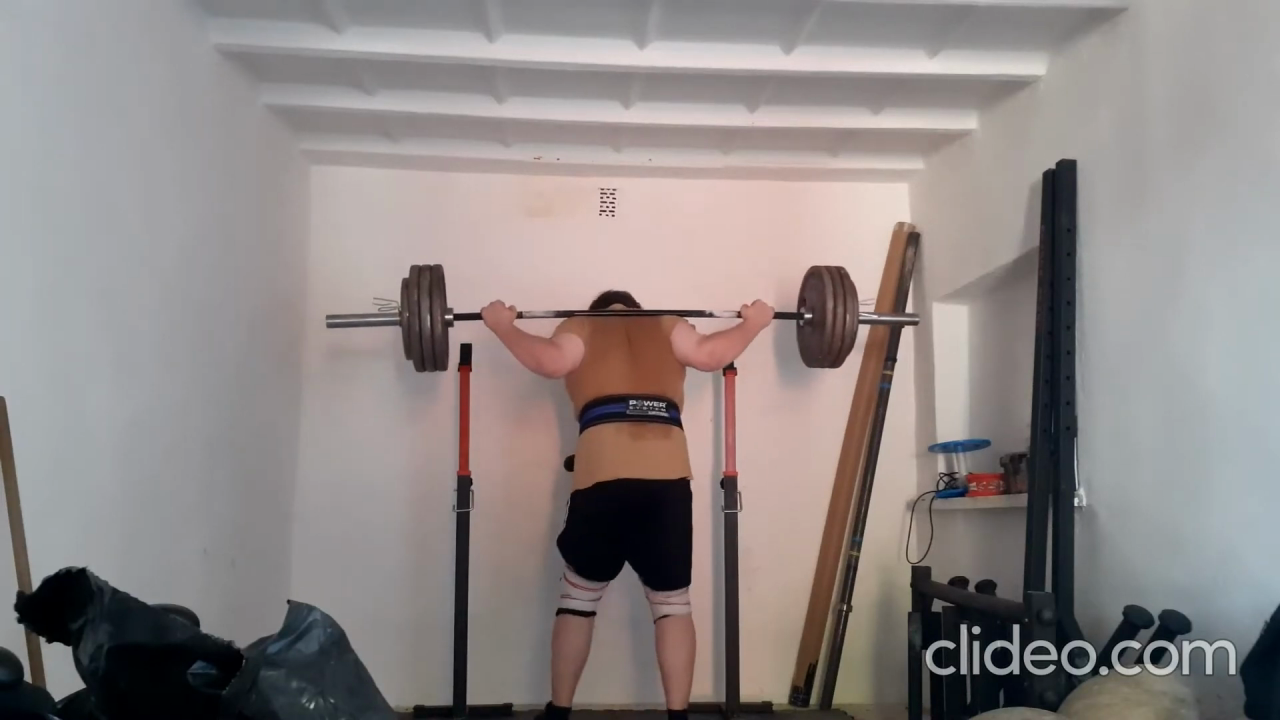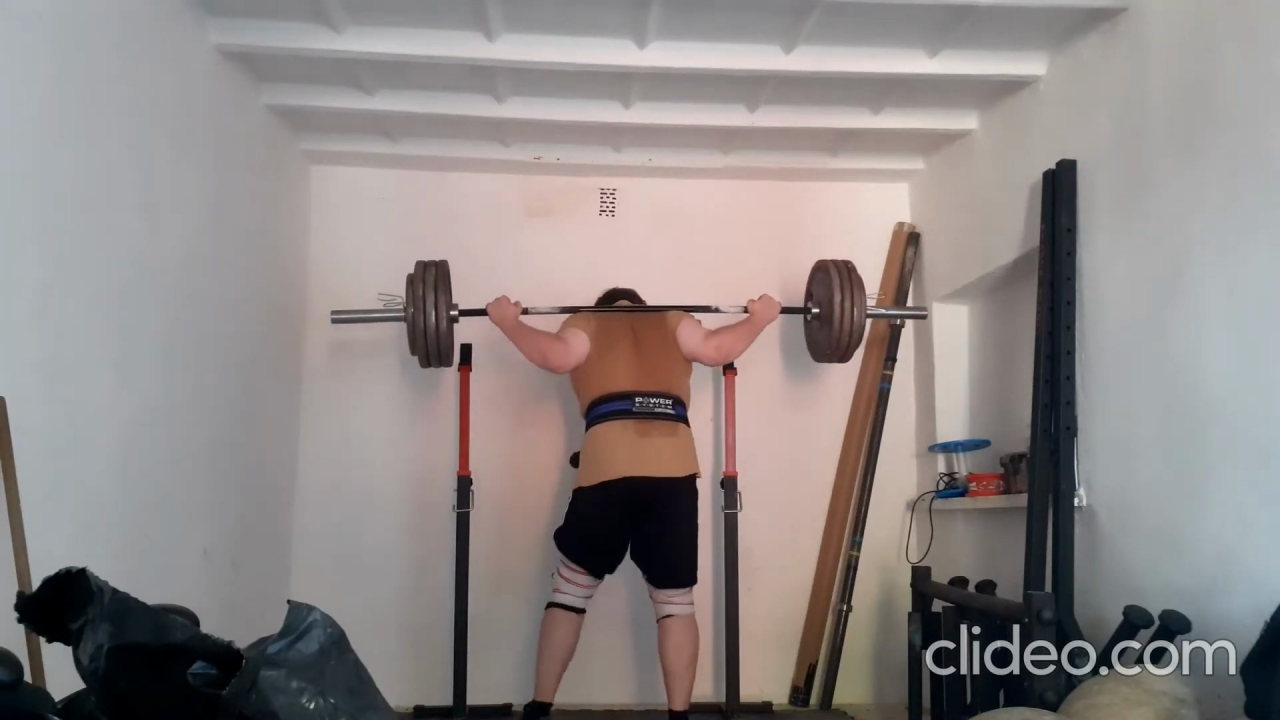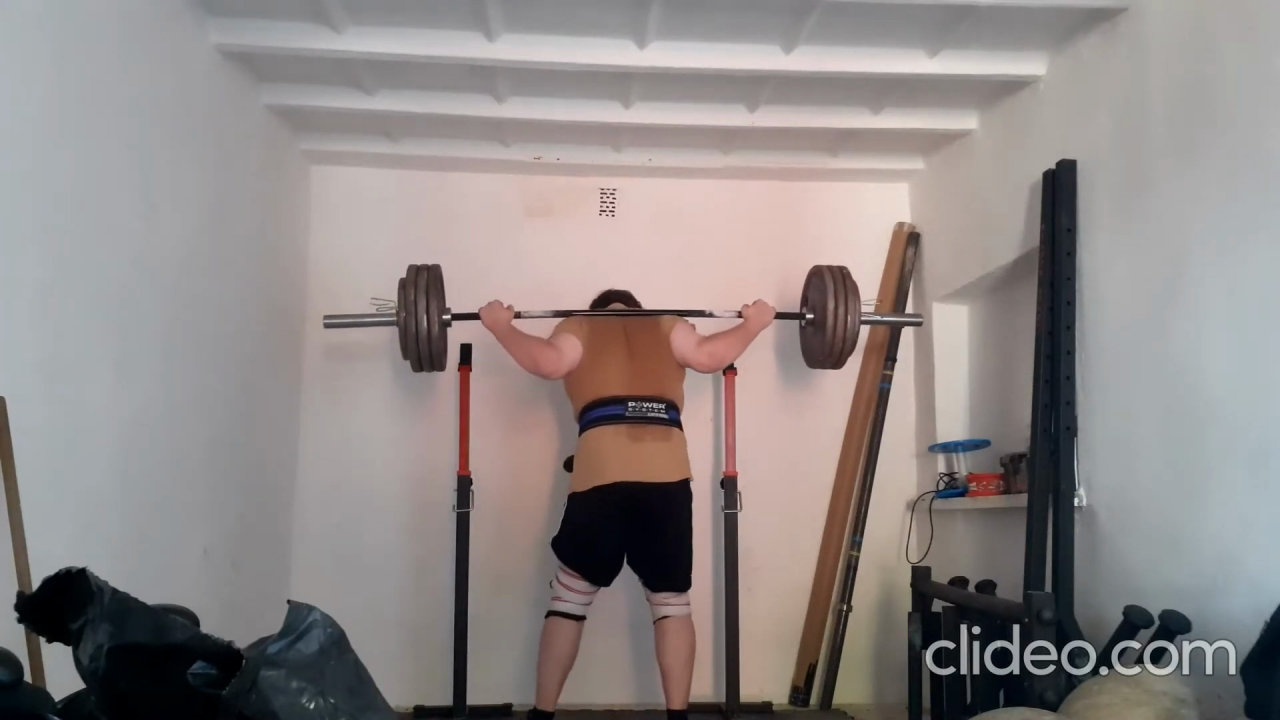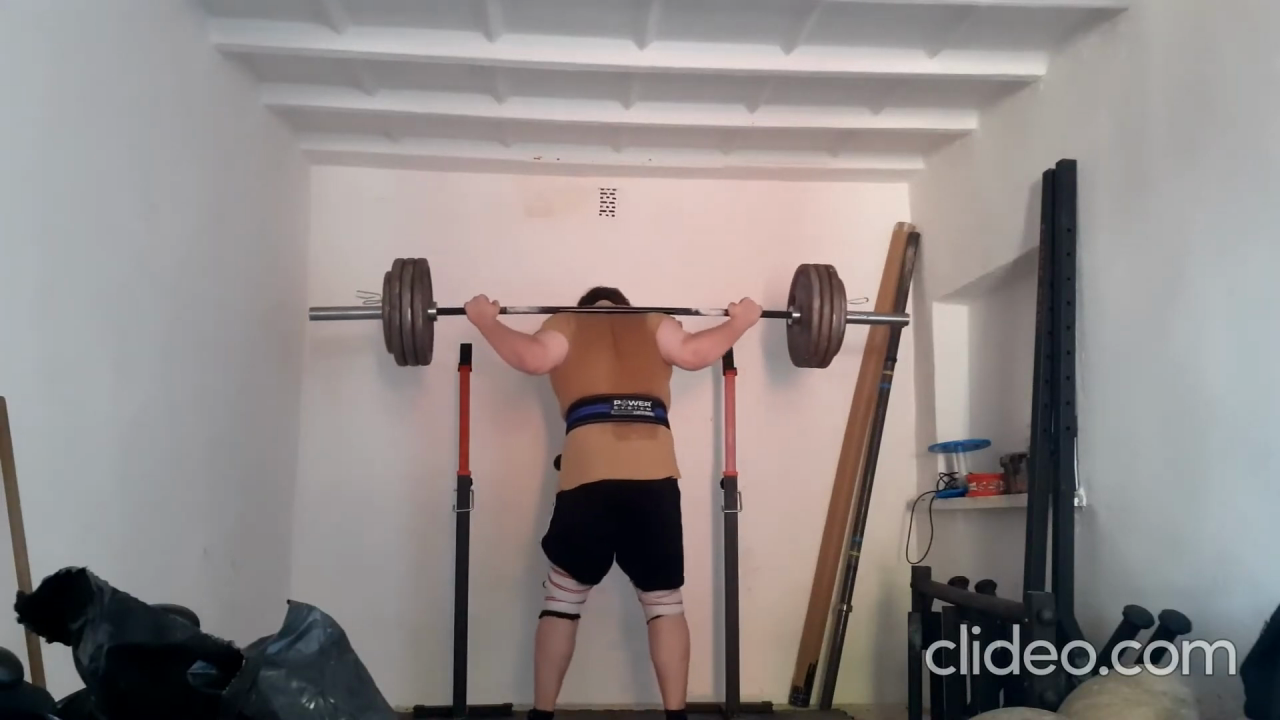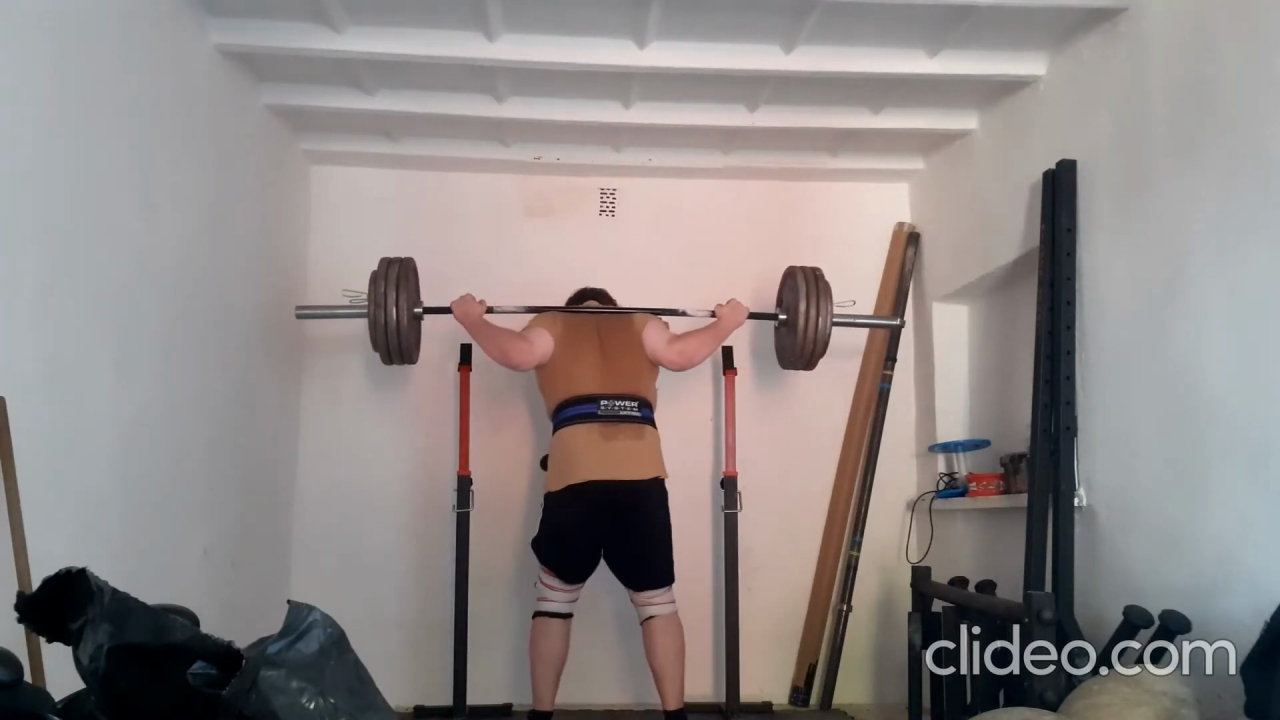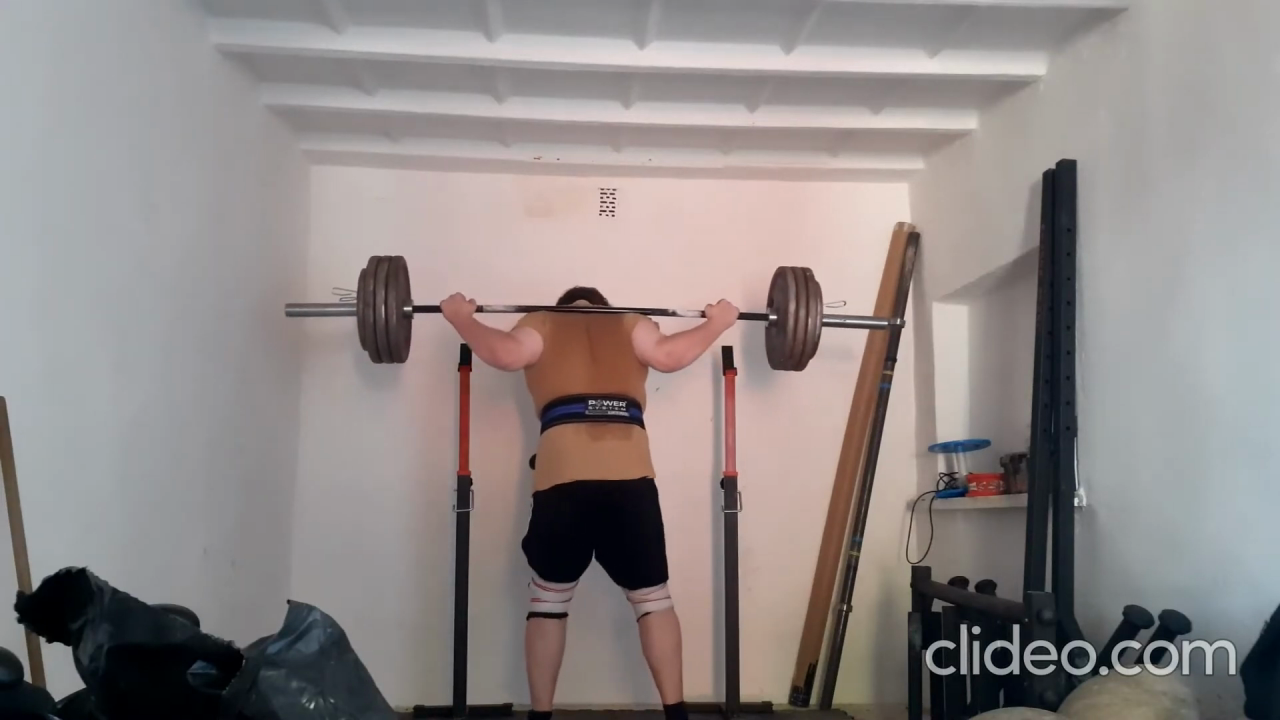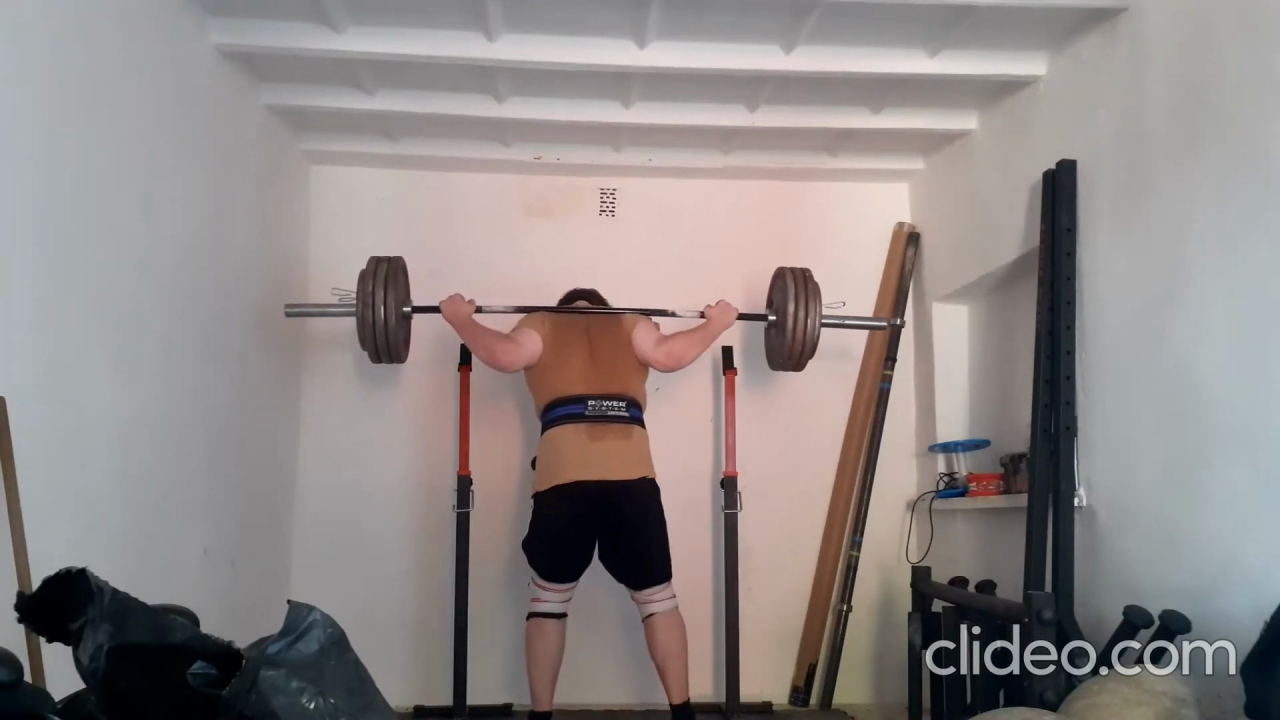
dt=0.2s
person 1, frame 1
left shoulder: (579, 327)
right shoulder: (667, 325)
left elbow: (550, 362)
right elbow: (709, 354)
left wrist: (502, 326)
right wrist: (754, 322)
left hip: (601, 474)
right hip: (666, 475)
left knee: (578, 598)
right knee: (672, 602)
person 1, frame 2
left shoulder: (585, 323)
right shoulder: (672, 322)
left elbow: (556, 357)
right elbow: (715, 350)
left wrist: (507, 320)
right wrist: (760, 317)
left hip: (607, 471)
right hip: (673, 473)
left knee: (570, 591)
right knee: (675, 602)
person 1, frame 3
left shoulder: (578, 327)
right shoulder: (666, 326)
left elbow: (547, 363)
right elbow: (709, 356)
left wrist: (499, 326)
right wrist: (755, 323)
left hip: (601, 477)
right hip: (666, 478)
left knee: (569, 600)
right knee: (672, 603)
person 1, frame 4
left shoulder: (565, 324)
right shoulder: (653, 324)
left elbow: (533, 358)
right elbow: (694, 353)
left wrist: (484, 320)
right wrist: (741, 321)
left hip: (588, 476)
right hip: (654, 476)
left knee: (562, 601)
right knee: (664, 602)
person 1, frame 5
left shoulder: (552, 324)
right shoulder: (640, 324)
left elbow: (517, 354)
right elbow: (680, 354)
left wrist: (470, 318)
right wrist: (728, 322)
left hip: (575, 477)
right hip: (641, 477)
left knee: (554, 601)
right knee: (657, 602)
person 1, frame 6
left shoulder: (541, 323)
right shoulder: (630, 324)
left elbow: (506, 354)
right elbow: (669, 355)
left wrist: (460, 317)
right wrist: (718, 323)
left hip: (563, 477)
right hip: (630, 477)
left knee: (549, 601)
right knee: (653, 600)
person 1, frame 7
left shoulder: (541, 324)
right shoulder: (631, 324)
left elbow: (505, 355)
right elbow: (668, 355)
left wrist: (460, 318)
right wrist: (717, 323)
left hip: (564, 477)
right hip: (631, 477)
left knee: (549, 602)
right knee: (658, 601)
